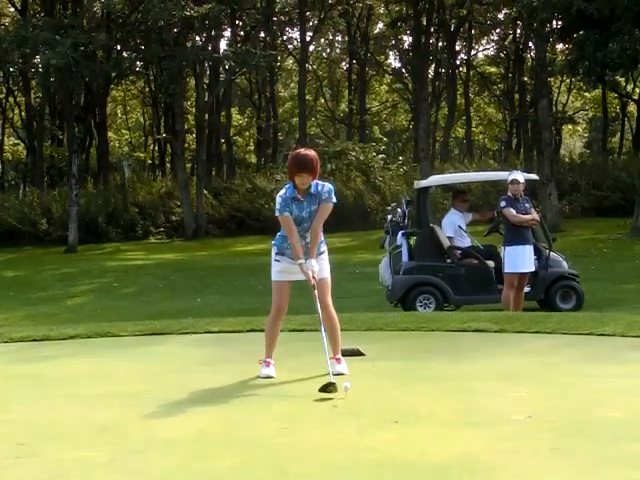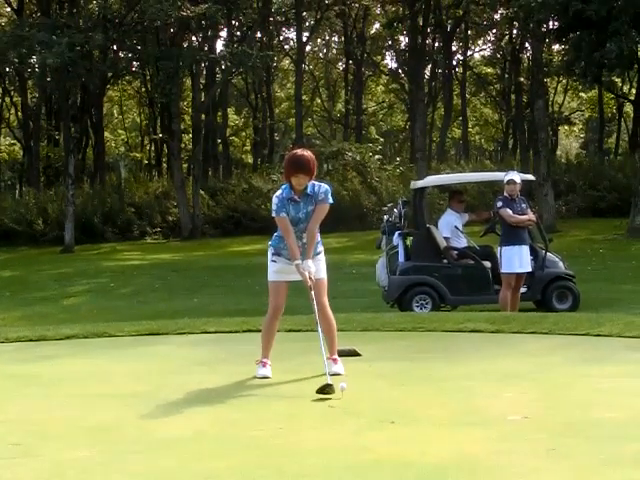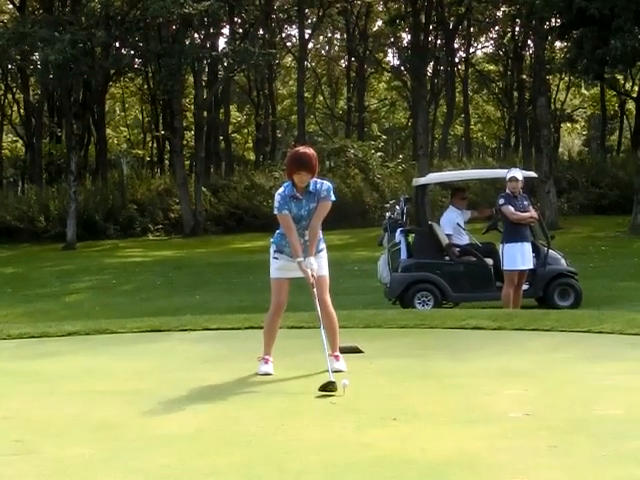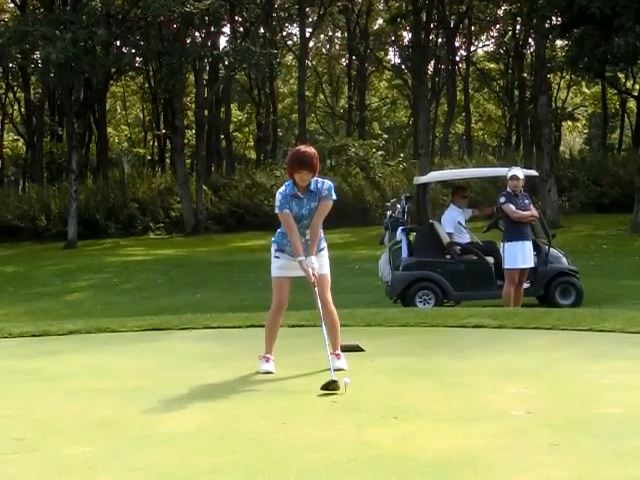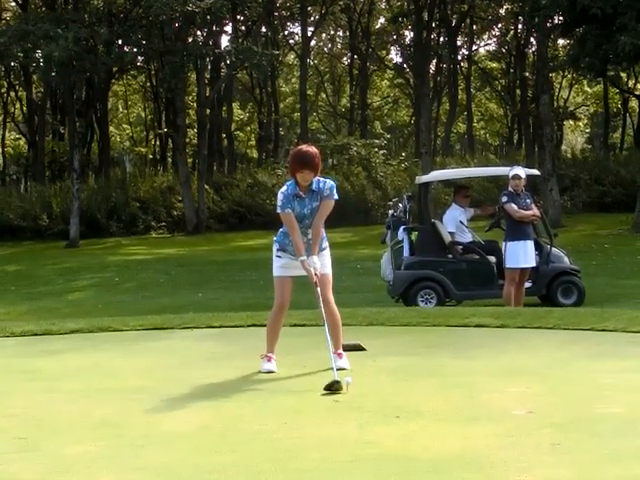
dt=0.4s
person 1, frame 1
left shoulder: (325, 190)
right shoulder: (283, 197)
left elbow: (316, 227)
right elbow: (292, 234)
left wrist: (312, 260)
right wrist: (302, 265)
left hip: (317, 252)
right hip: (286, 254)
left knee: (326, 304)
right knee: (279, 307)
left ankle: (337, 357)
right ankle: (268, 360)
person 1, frame 2
left shoulder: (322, 191)
right shoulder: (280, 198)
left elbow: (313, 228)
right elbow: (289, 235)
left wrist: (308, 261)
right wrist: (299, 265)
left hip: (313, 253)
right hip: (282, 255)
left knee: (322, 305)
right knee: (275, 308)
left ankle: (334, 357)
right ankle: (264, 360)
person 1, frame 3
left shoulder: (324, 189)
right shoulder: (282, 195)
left elbow: (315, 225)
right elbow: (291, 232)
left wrist: (311, 258)
right wrist: (301, 263)
left hip: (315, 250)
right hip: (284, 252)
left knee: (324, 302)
right knee: (278, 305)
left ankle: (336, 354)
right ankle: (266, 357)
person 1, frame 4
left shoulder: (325, 188)
right shoulder: (283, 194)
left elbow: (316, 224)
right elbow: (292, 232)
left wrist: (311, 257)
right wrist: (302, 262)
left hip: (317, 249)
right hip: (285, 252)
left knee: (325, 300)
right knee: (279, 304)
left ankle: (337, 353)
right ankle: (267, 356)
person 1, frame 5
left shoulder: (327, 187)
right shoulder: (285, 194)
left elbow: (318, 224)
right elbow: (294, 231)
left wrist: (314, 257)
right wrist: (304, 262)
left hip: (318, 249)
right hip: (287, 251)
left knee: (327, 300)
right knee: (281, 303)
left ankle: (339, 352)
right ankle: (269, 355)
person 2, frame 1
left shoulder: (526, 200)
right shoulder: (504, 201)
left elbow: (536, 220)
right elbow: (514, 218)
left wrist: (522, 220)
right wrist: (530, 217)
left hip: (527, 246)
right hip: (512, 246)
left knee: (521, 286)
right knee: (510, 286)
person 2, frame 2
left shoulder: (523, 201)
right shoulder: (500, 201)
left elbow: (533, 220)
right elbow: (511, 218)
left wrist: (518, 221)
right wrist: (527, 217)
left hip: (524, 246)
right hip: (508, 246)
left knee: (517, 287)
right knee: (507, 286)
person 2, frame 3
left shoulder: (525, 198)
right shoulder: (503, 198)
left elbow: (535, 218)
right elbow: (513, 216)
left wrist: (521, 218)
right wrist: (529, 215)
left hip: (526, 243)
right hip: (510, 244)
left knee: (520, 284)
right knee: (510, 283)
person 2, frame 4
left shoulder: (525, 196)
right shoulder: (504, 196)
left elbow: (535, 216)
right elbow: (514, 214)
left wrist: (521, 216)
right wrist: (529, 213)
left hip: (526, 242)
right hip: (511, 242)
left knee: (520, 282)
right knee: (510, 282)
person 2, frame 5
left shoulder: (527, 196)
right shoulder: (506, 196)
left elbow: (537, 216)
right elbow: (516, 213)
left wrist: (523, 215)
right wrist: (531, 213)
left hip: (528, 241)
right hip: (513, 241)
left knee: (522, 282)
right knee: (511, 281)
